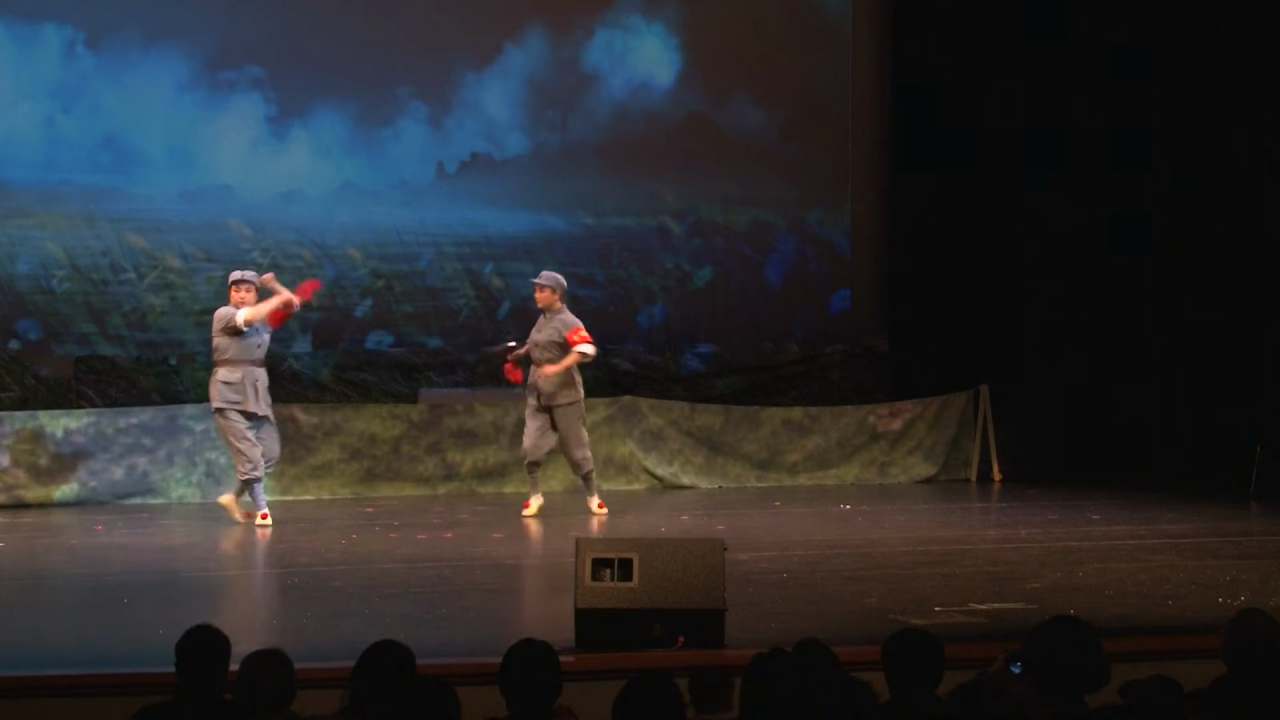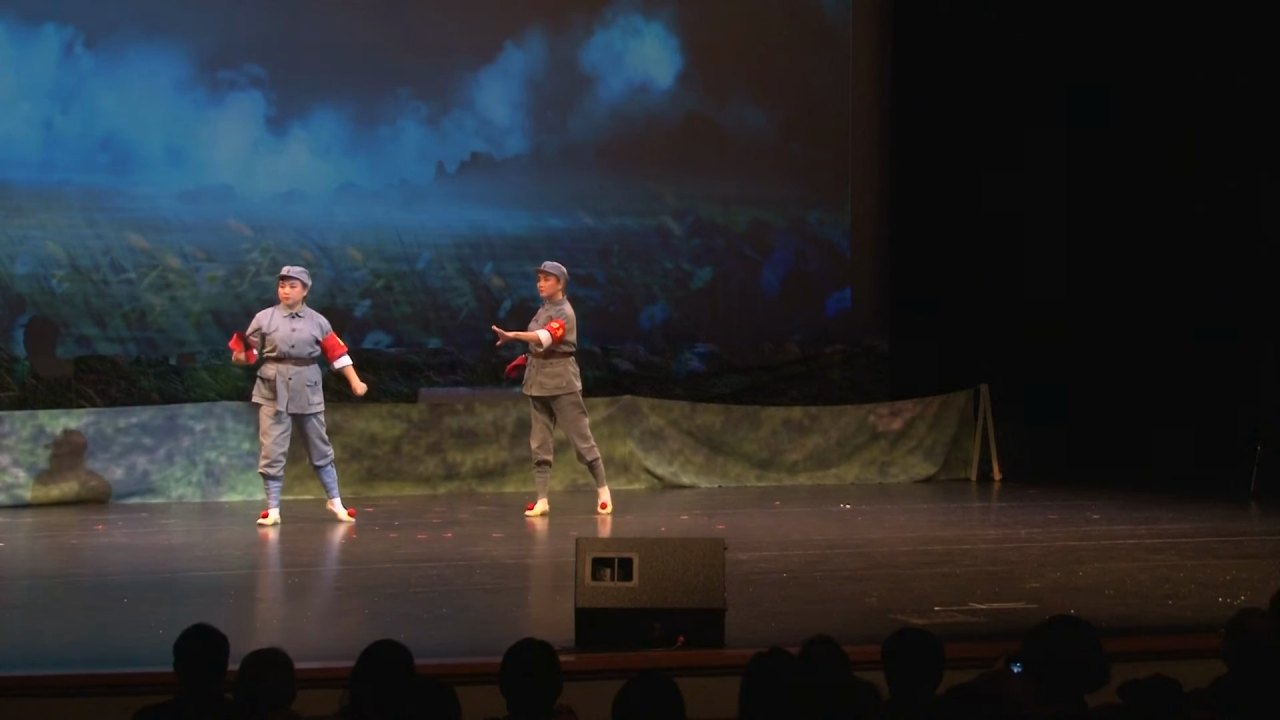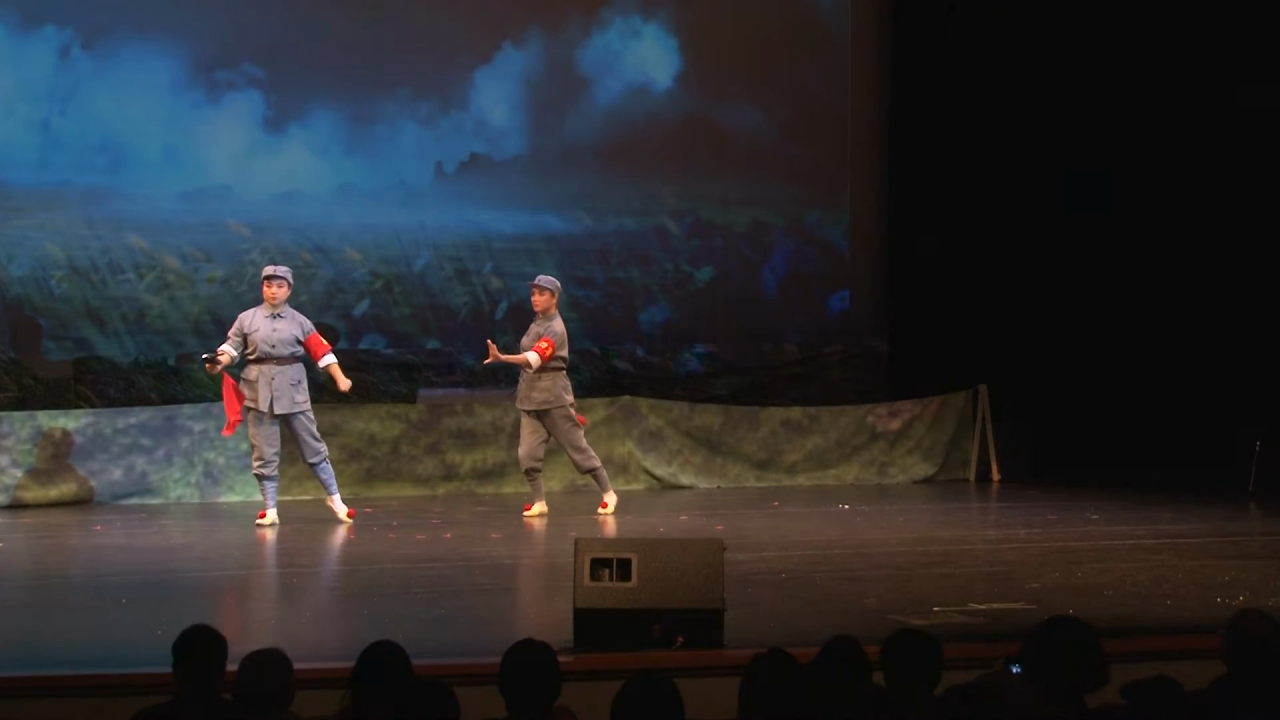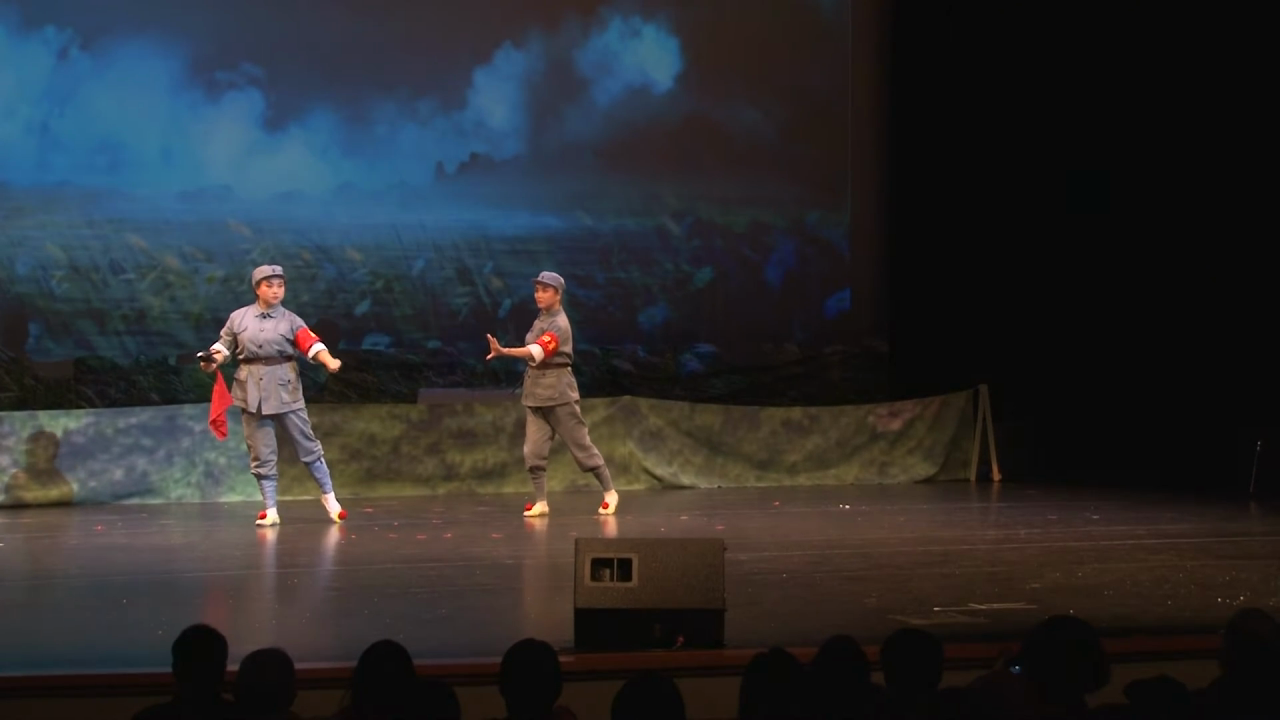
dt=0.7s
person 1, frame 1
left shoulder: (262, 318)
right shoulder: (223, 315)
left elbow: (291, 304)
right elbow: (248, 316)
left wrist: (273, 285)
right wrist: (279, 299)
left hip: (255, 391)
right hip: (230, 393)
left knee: (270, 451)
right knee: (249, 455)
left ankle: (232, 497)
right ankle: (261, 509)
person 1, frame 2
left shoulder: (318, 321)
right shoulder: (264, 318)
left elbow: (337, 353)
right elbow: (250, 349)
left wrist: (354, 381)
right wrist: (241, 356)
left hip: (307, 388)
right hip: (273, 389)
left knee: (319, 446)
right knee: (272, 450)
left ankle: (334, 501)
right ankle: (272, 509)
person 1, frame 3
left shoulder: (299, 321)
right shoulder: (247, 319)
left elbow: (321, 351)
right elbow: (232, 349)
left wrist: (340, 378)
right wrist: (218, 363)
left hip: (292, 388)
right hip: (259, 389)
left knee: (312, 445)
right knee: (264, 451)
left ankle: (334, 497)
right ankle: (270, 510)
person 1, frame 4
left shoulder: (290, 320)
right shoulder: (238, 317)
left elbow: (312, 343)
right elbow: (224, 347)
left wrist: (328, 360)
right wrist: (212, 363)
left hip: (284, 387)
right hip: (251, 389)
left knee: (307, 443)
right knee: (261, 452)
left ankle: (329, 496)
right ankle: (270, 510)
person 2, frame 1
left shoulder: (568, 321)
right shoulder: (542, 320)
left elbow: (585, 348)
left wrist: (557, 368)
right wrist: (520, 353)
left hip: (564, 389)
right hip: (537, 390)
left knee: (576, 448)
right knee: (531, 445)
left ankle: (593, 497)
right ankle: (534, 496)
person 2, frame 2
left shoulder: (564, 312)
right shoulder: (543, 310)
left elbow: (547, 336)
left wrist: (515, 335)
left hip: (561, 379)
right hip: (538, 380)
left knee: (581, 437)
right knee: (540, 442)
left ankle: (603, 490)
right ankle: (542, 500)
person 2, frame 3
left shoulder: (554, 328)
right shoulder: (538, 323)
left elbow: (535, 358)
left wrist: (502, 358)
left hip: (552, 395)
right hip: (531, 395)
left knee: (577, 447)
right knee: (527, 454)
left ankle: (608, 493)
right ankle: (539, 502)
person 2, frame 4
left shoulder: (558, 324)
right shoulder: (542, 319)
left elbow: (538, 352)
left wrist: (504, 351)
left hip: (558, 391)
right hip: (535, 391)
left knee: (580, 444)
right knee: (533, 451)
left ankle: (609, 492)
right ankle: (541, 502)
